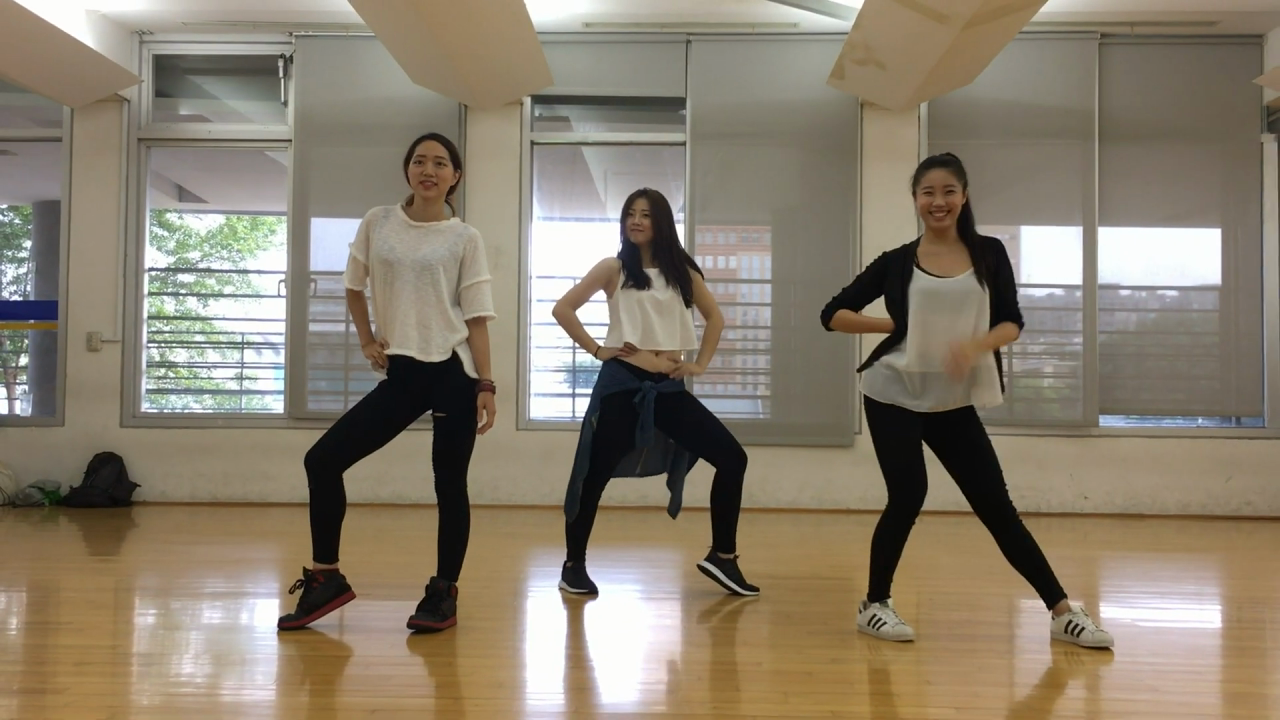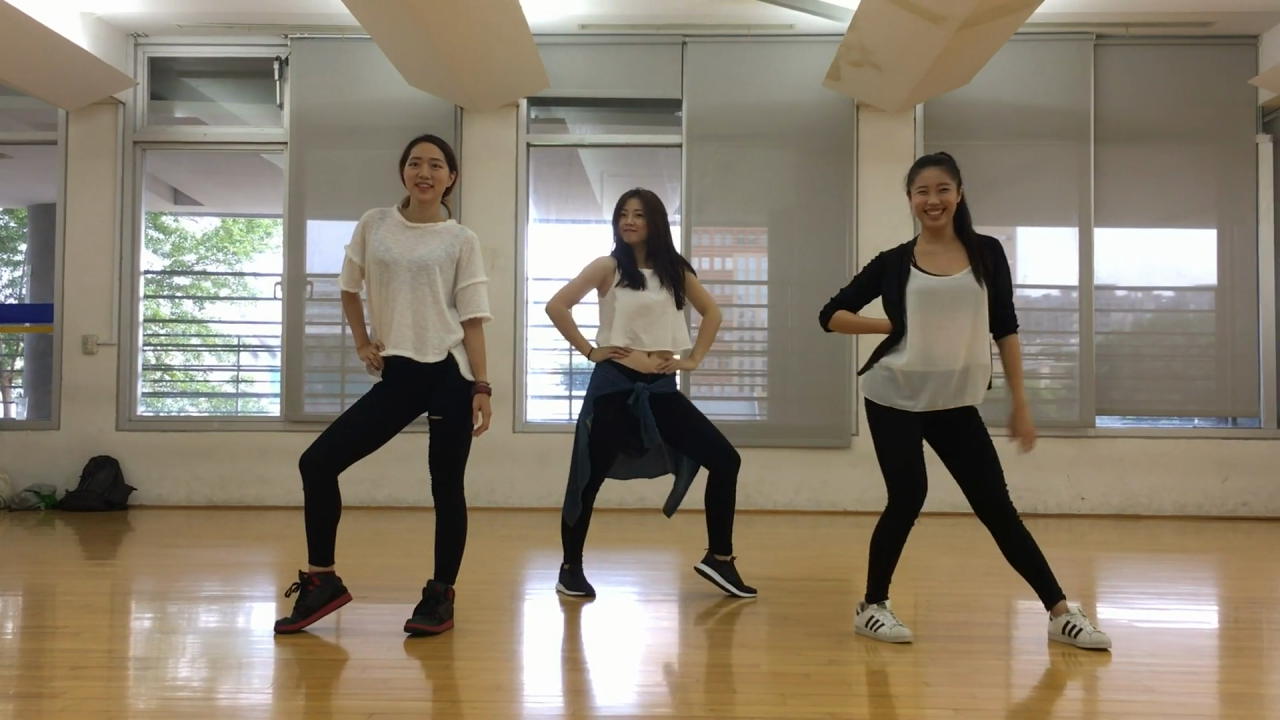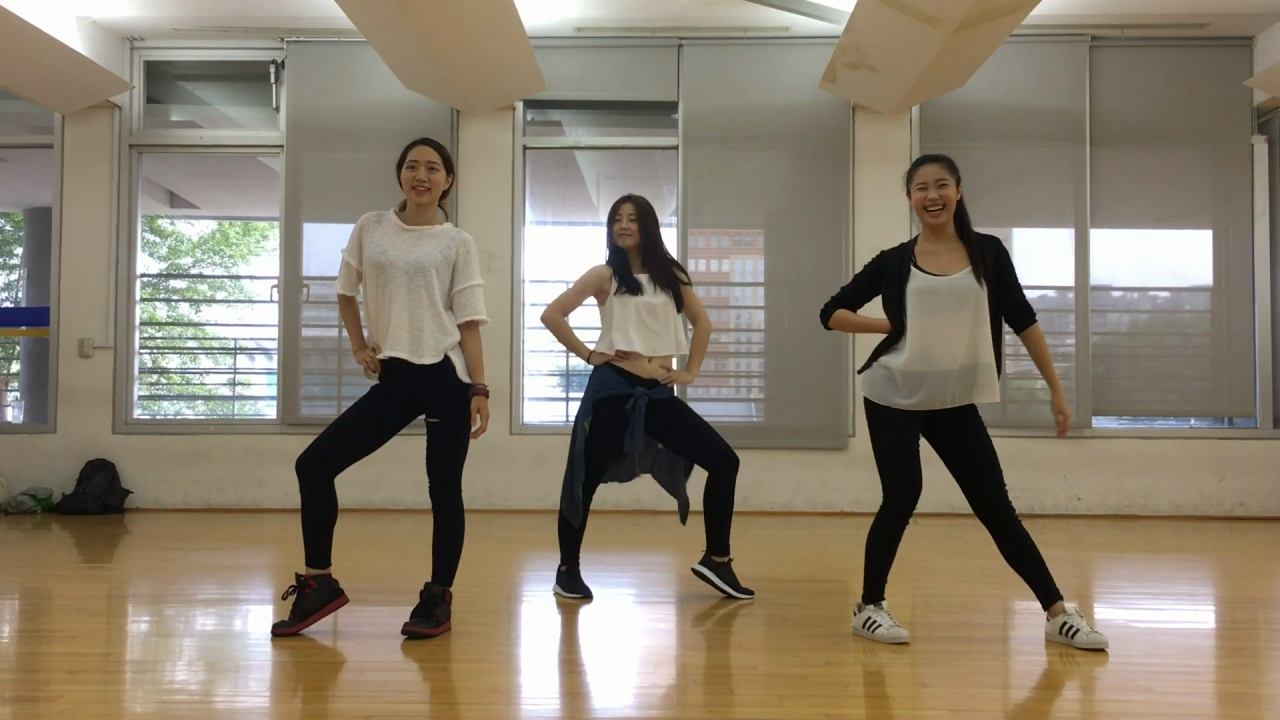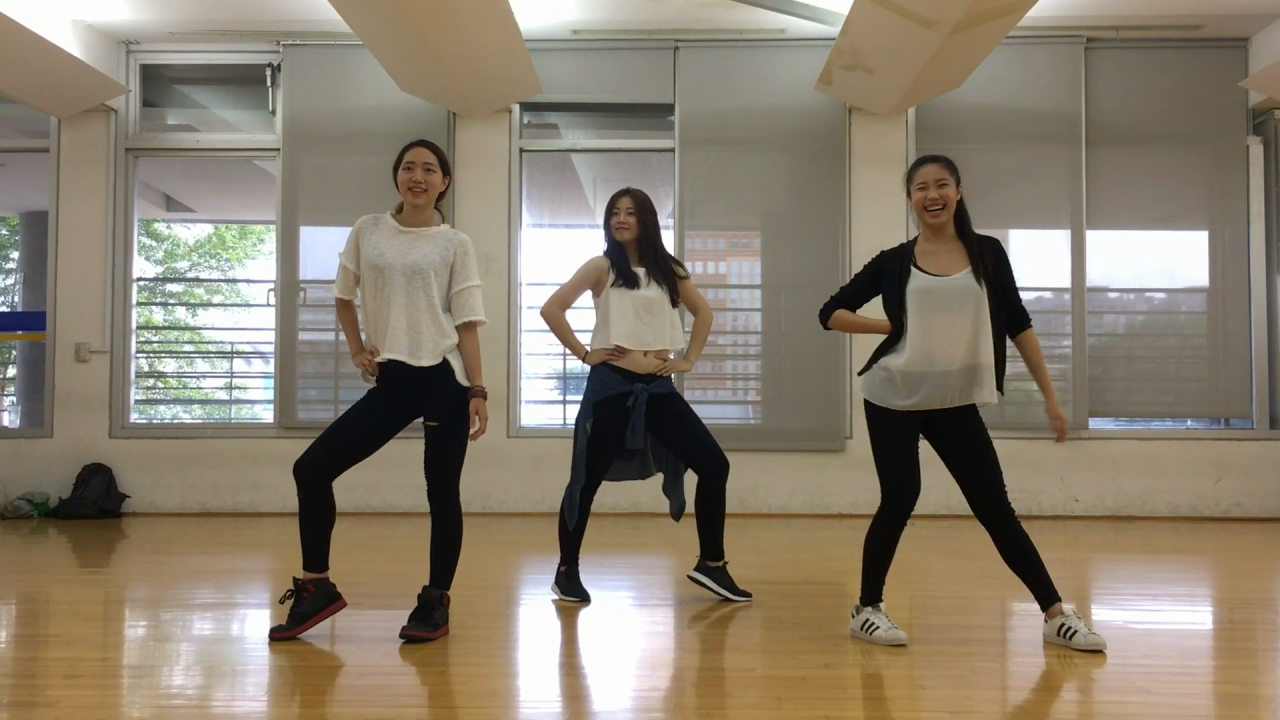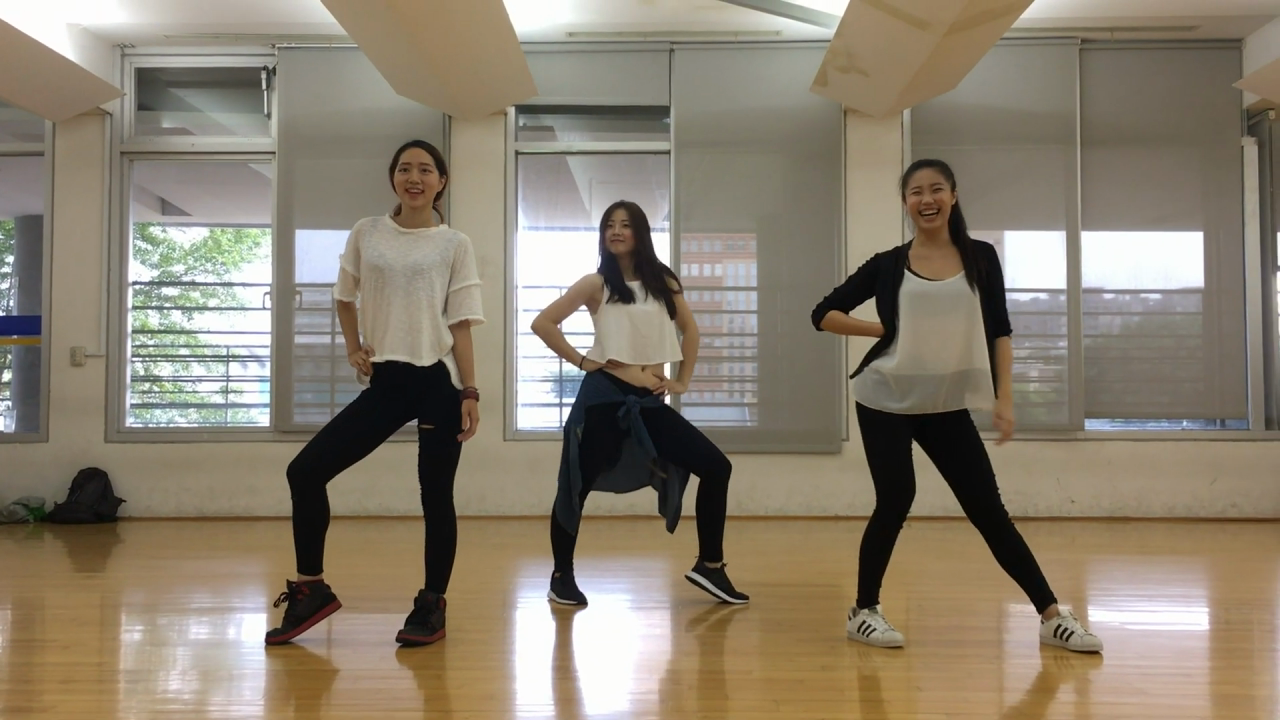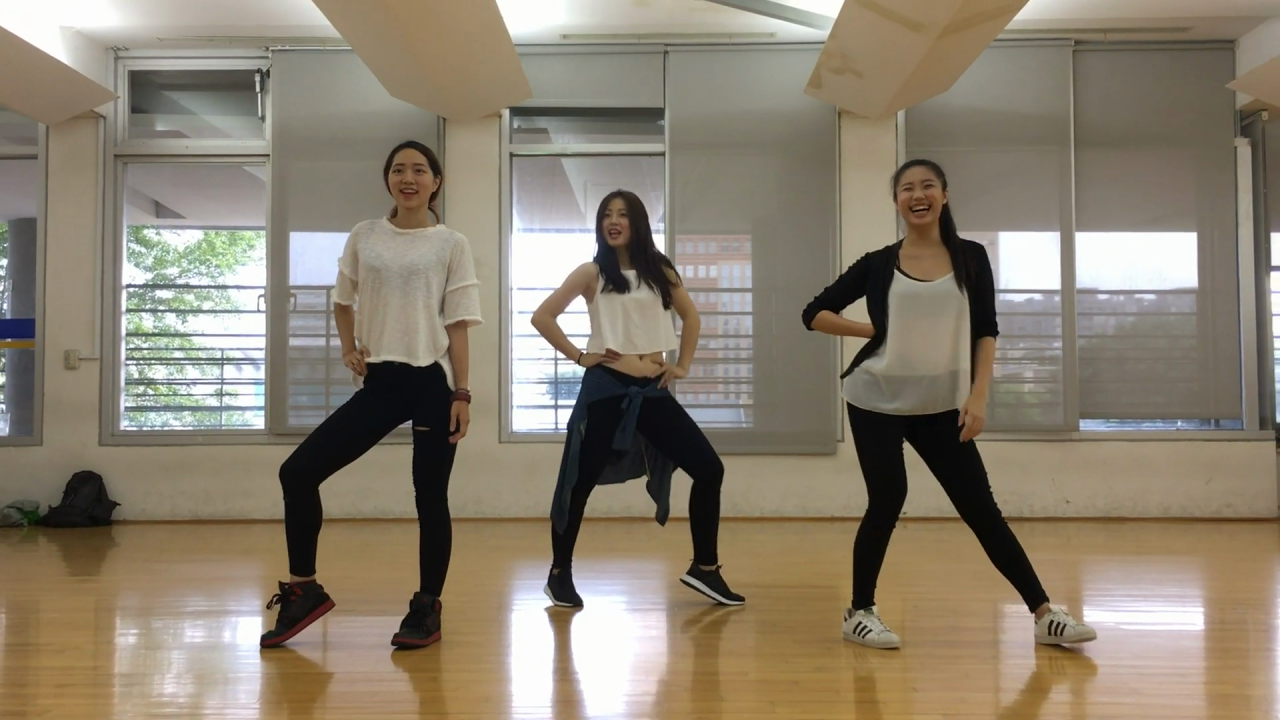
dt=0.2s
person 1, frame 1
left shoulder: (465, 239)
right shoulder: (376, 224)
left elbow: (477, 318)
right elbow: (354, 287)
left wrist: (486, 386)
right wrist: (367, 342)
left hip: (453, 373)
right hip: (400, 374)
left knee: (449, 483)
right knee: (323, 459)
left ankle: (444, 592)
right ankle: (327, 577)
person 1, frame 2
left shoulder: (462, 240)
right shoulder: (373, 225)
left elbow: (472, 320)
right elbow: (350, 289)
left wrist: (481, 388)
right wrist: (362, 344)
left hip: (449, 375)
right hip: (396, 376)
left knee: (446, 485)
right knee: (318, 462)
left ankle: (441, 595)
right ankle: (323, 580)
person 1, frame 3
left shoulder: (458, 243)
right shoulder: (369, 229)
left elbow: (469, 322)
right elbow: (346, 292)
left wrist: (479, 390)
right wrist: (359, 347)
left hip: (446, 377)
right hip: (393, 378)
left knee: (444, 488)
right knee: (315, 463)
left ankle: (438, 597)
right ankle: (320, 582)
person 1, frame 4
left shoulder: (455, 244)
right shoulder: (366, 231)
left elbow: (466, 323)
right elbow: (344, 296)
left wrist: (477, 391)
right wrist: (357, 351)
left hip: (444, 380)
right hip: (390, 381)
left knee: (442, 491)
right knee: (312, 467)
left ankle: (436, 601)
right ankle: (317, 586)
person 1, frame 5
left shoulder: (455, 245)
right shoulder: (366, 234)
left elbow: (460, 324)
right elbow: (345, 299)
left wrist: (470, 392)
right wrist: (354, 351)
left hip: (438, 381)
right hip: (385, 382)
left knee: (436, 493)
right knee: (306, 469)
left ankle: (432, 604)
right ankle: (311, 588)
person 1, frame 6
left shoulder: (452, 244)
right shoulder: (364, 236)
left elbow: (457, 325)
right elbow: (344, 302)
left wrist: (462, 394)
right wrist: (349, 351)
left hip: (432, 383)
right hip: (379, 383)
left knee: (430, 495)
right knee: (298, 470)
left ankle: (427, 607)
right ankle: (303, 589)
person 2, frame 1
left shoulder: (988, 253)
right shoulder: (896, 263)
left elbow: (1012, 323)
right elbow: (833, 315)
left wrist: (977, 345)
right wrist: (892, 325)
left hip: (954, 404)
right hip: (893, 397)
left knee: (996, 506)
right knee: (908, 495)
left ankle: (1062, 611)
right ankle: (875, 604)
person 2, frame 2
left shoulder: (986, 254)
right shoulder: (893, 263)
left elbow: (1007, 328)
right elbow: (832, 315)
left wrist: (1019, 402)
right wrist: (891, 326)
left hip: (956, 403)
right hip: (895, 398)
left knee: (997, 506)
right knee: (907, 496)
left ankle: (1060, 612)
right ankle: (873, 606)
person 2, frame 3
left shoulder: (987, 252)
right shoulder: (893, 261)
left elbow: (1022, 320)
right elbow: (832, 313)
left wrist: (1056, 389)
right wrist: (890, 326)
left hip: (957, 402)
right hip: (894, 397)
left knee: (995, 505)
right knee: (901, 496)
left ankle: (1058, 613)
right ankle: (869, 607)
person 2, frame 4
left shoulder: (987, 253)
right shoulder: (893, 261)
left elbow: (1017, 323)
right elbow: (831, 313)
left wrist: (1050, 394)
right wrist: (889, 326)
left hip: (956, 403)
right hip: (893, 398)
left knee: (995, 506)
right knee: (900, 498)
left ankle: (1056, 615)
right ankle: (867, 608)
person 2, frame 5
left shoulder: (980, 258)
right shoulder: (887, 265)
left elbow: (999, 332)
right elbow: (824, 314)
left wrist: (1004, 397)
right wrist: (882, 329)
left hip: (948, 406)
right hip: (885, 401)
left knee: (988, 509)
right knee: (895, 500)
left ankle: (1052, 616)
right ankle: (864, 611)
person 2, frame 6
left shoulder: (970, 258)
right shoulder: (877, 264)
left elbow: (986, 332)
right elbow: (815, 313)
left wrist: (978, 397)
right wrist: (871, 330)
left hip: (939, 406)
right hip: (876, 401)
left knee: (981, 507)
right knee: (887, 500)
left ankle: (1044, 614)
right ankle: (860, 612)
person 3, frame 1
left shoulder: (682, 271)
right shoulder: (614, 268)
left elbow: (715, 317)
right elbow: (562, 309)
left wrist: (700, 364)
right wrist: (597, 349)
left hip: (669, 388)
right hip: (623, 383)
left knee: (732, 458)
right knee: (594, 474)
left ankle: (722, 557)
right ankle: (574, 566)
person 3, frame 2
left shoulder: (676, 271)
right shoulder: (607, 267)
left elbow: (712, 313)
right elbow: (556, 306)
left wrist: (693, 359)
right wrist: (589, 350)
left hip: (661, 387)
right hip: (615, 384)
left knee: (725, 459)
right knee: (590, 475)
left ankle: (719, 559)
right ankle: (571, 568)
person 3, frame 3
left shoulder: (671, 275)
right shoulder: (605, 275)
left elbow: (702, 321)
right elbow: (552, 315)
left wrist: (691, 370)
right wrist: (589, 355)
left hip: (660, 393)
right hip: (614, 389)
left knee: (723, 461)
right knee: (585, 479)
left ankle: (717, 560)
right ankle: (568, 570)
person 3, frame 4
left shoulder: (668, 269)
right shoulder: (601, 267)
left elbow: (703, 312)
right elbow: (551, 309)
left wrist: (688, 360)
right wrist: (584, 354)
left hip: (658, 387)
right hip: (612, 385)
left knee: (714, 464)
right knee: (588, 478)
left ankle: (711, 564)
right ankle: (567, 572)
person 3, frame 5
left shoulder: (663, 282)
right shoulder: (597, 283)
left elbow: (689, 330)
right elbow: (543, 323)
left wrist: (683, 379)
right wrist: (581, 361)
left hip: (651, 401)
right hip: (606, 395)
left knee: (715, 468)
right knee: (577, 484)
left ankle: (710, 567)
right ankle: (562, 576)
person 3, frame 6
left shoulder: (660, 271)
right shoulder: (591, 273)
left elbow: (691, 316)
right elbow: (542, 316)
left wrist: (683, 366)
right wrist: (579, 356)
left hip: (653, 392)
right hip: (607, 389)
left knee: (709, 469)
right knee: (580, 481)
left ankle: (704, 569)
right ankle: (560, 575)
